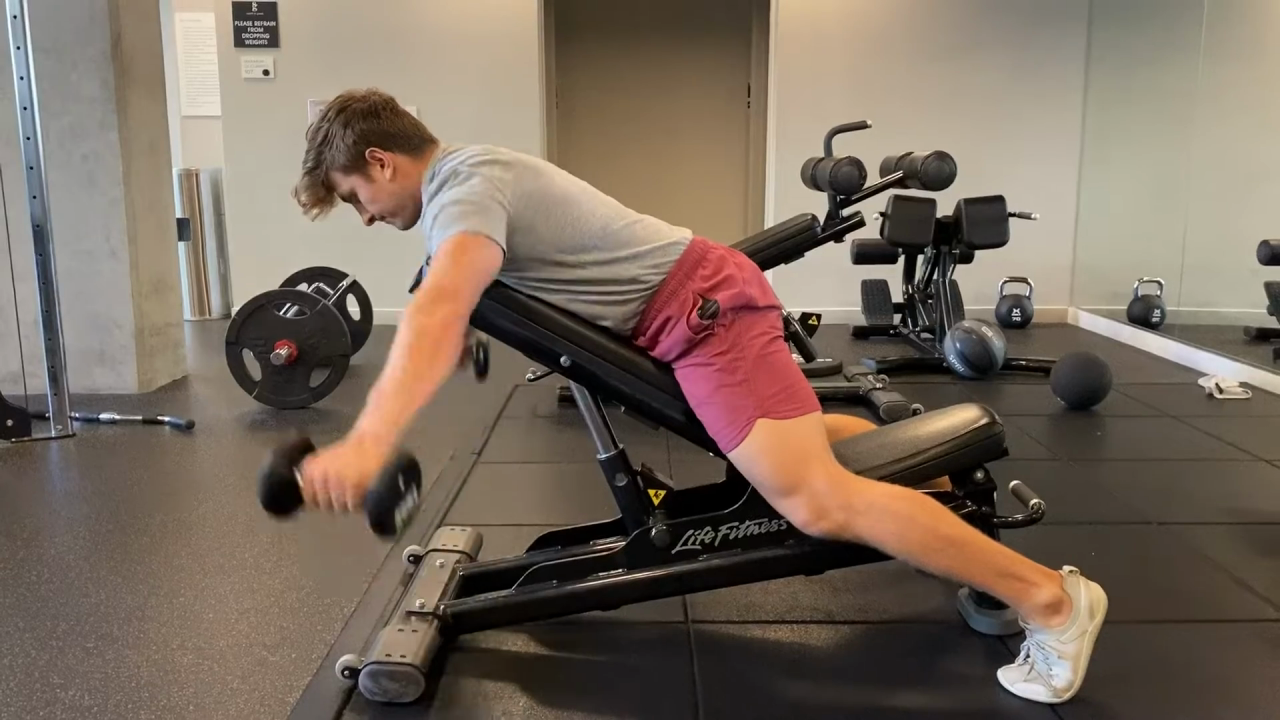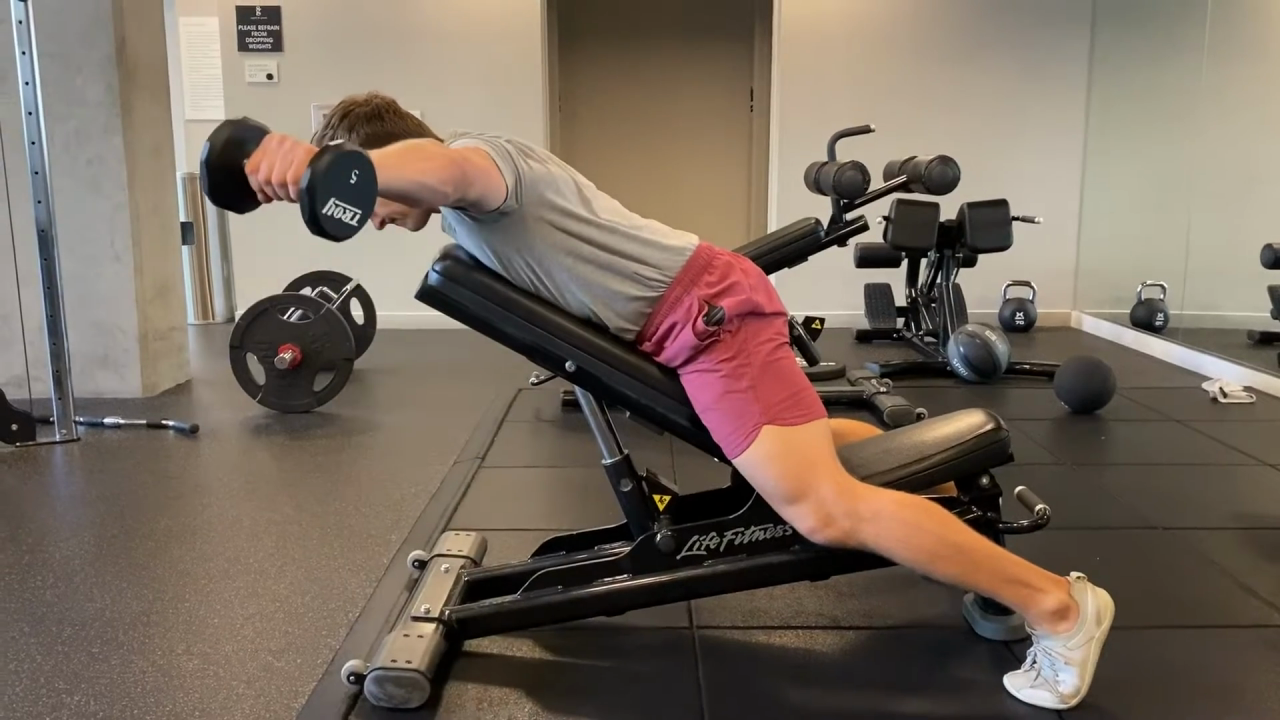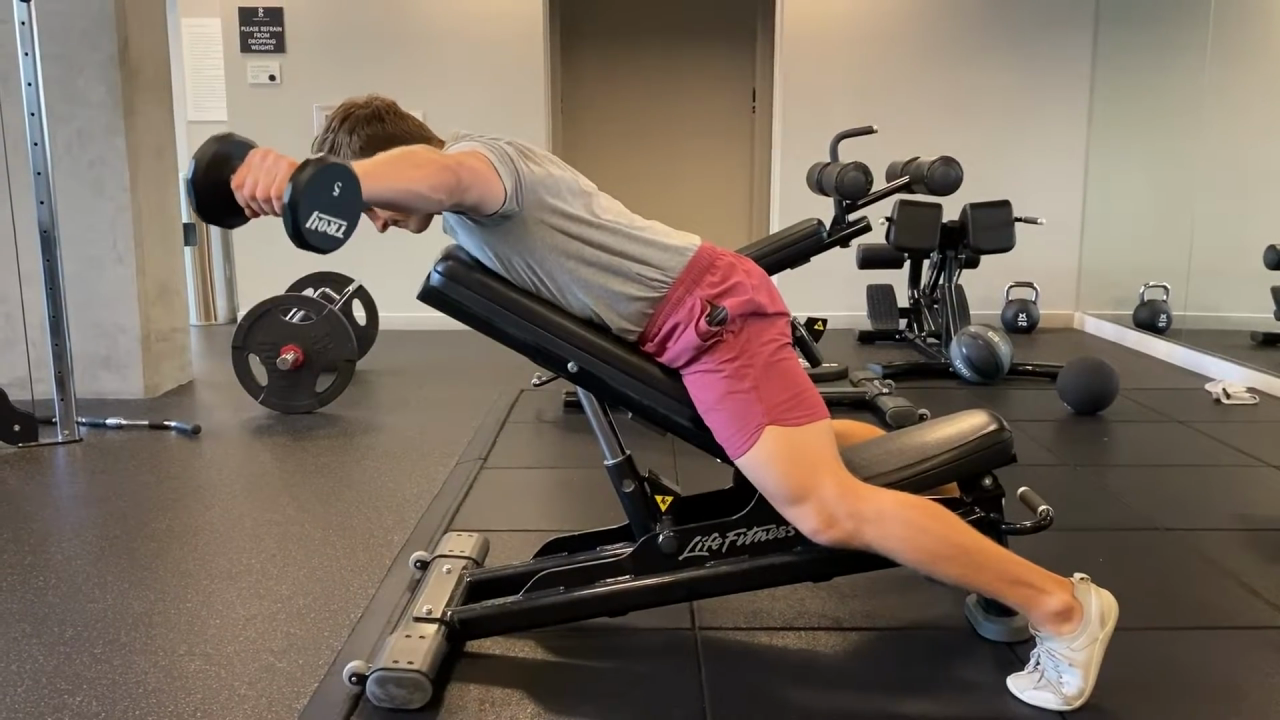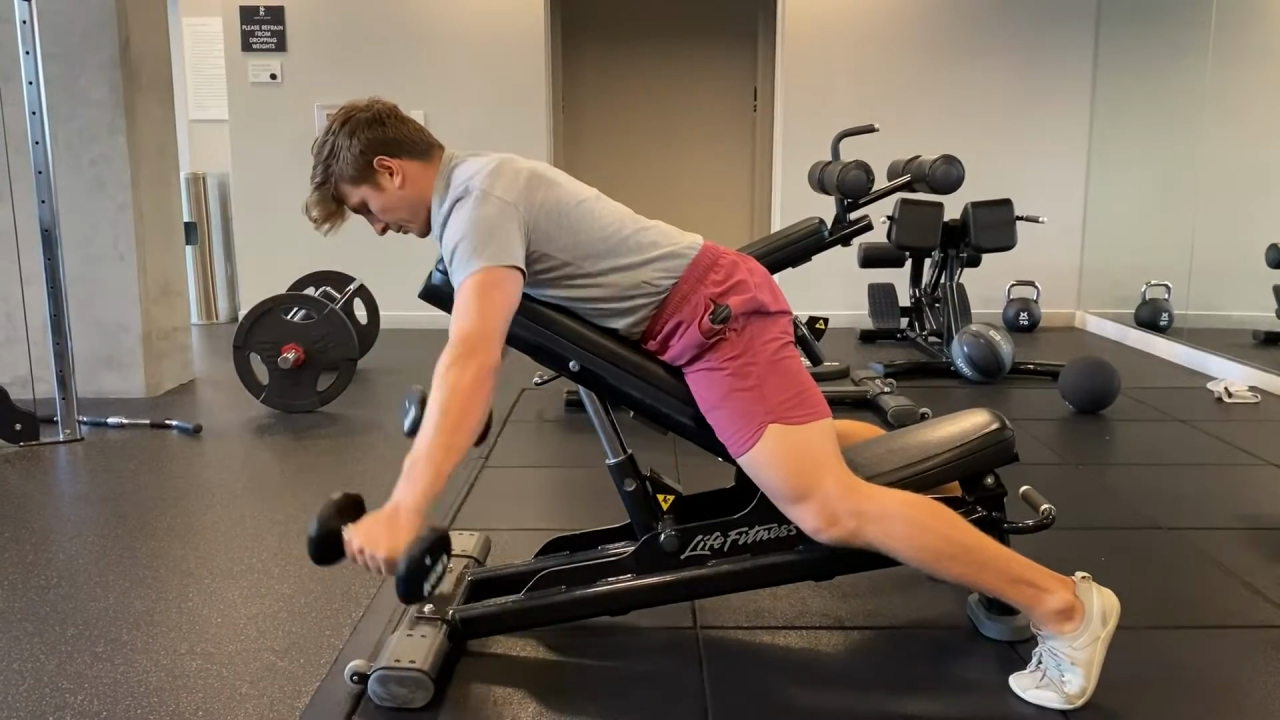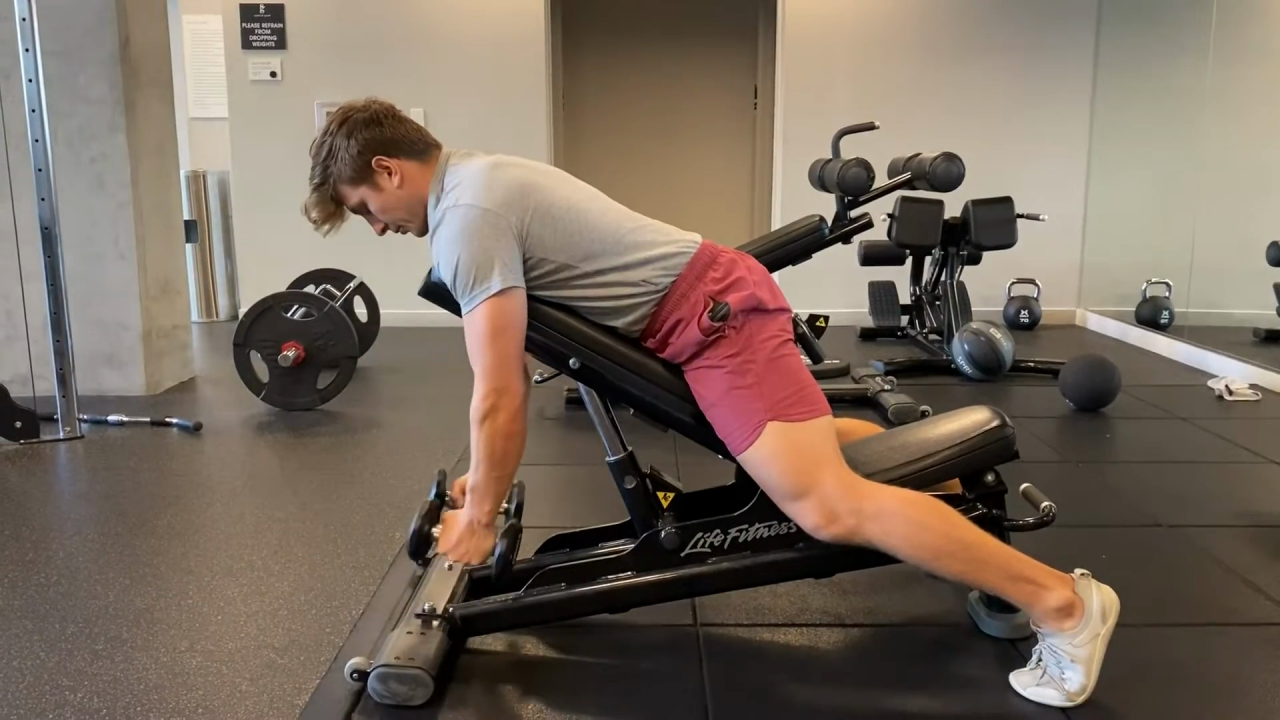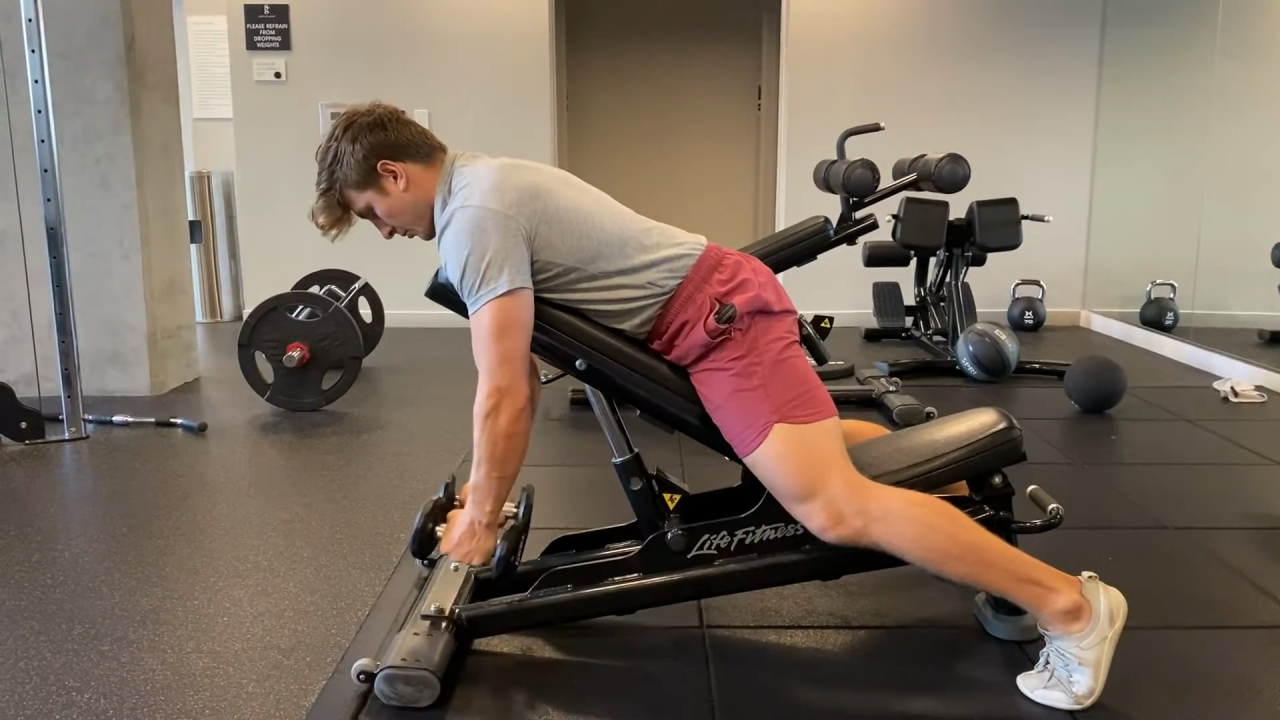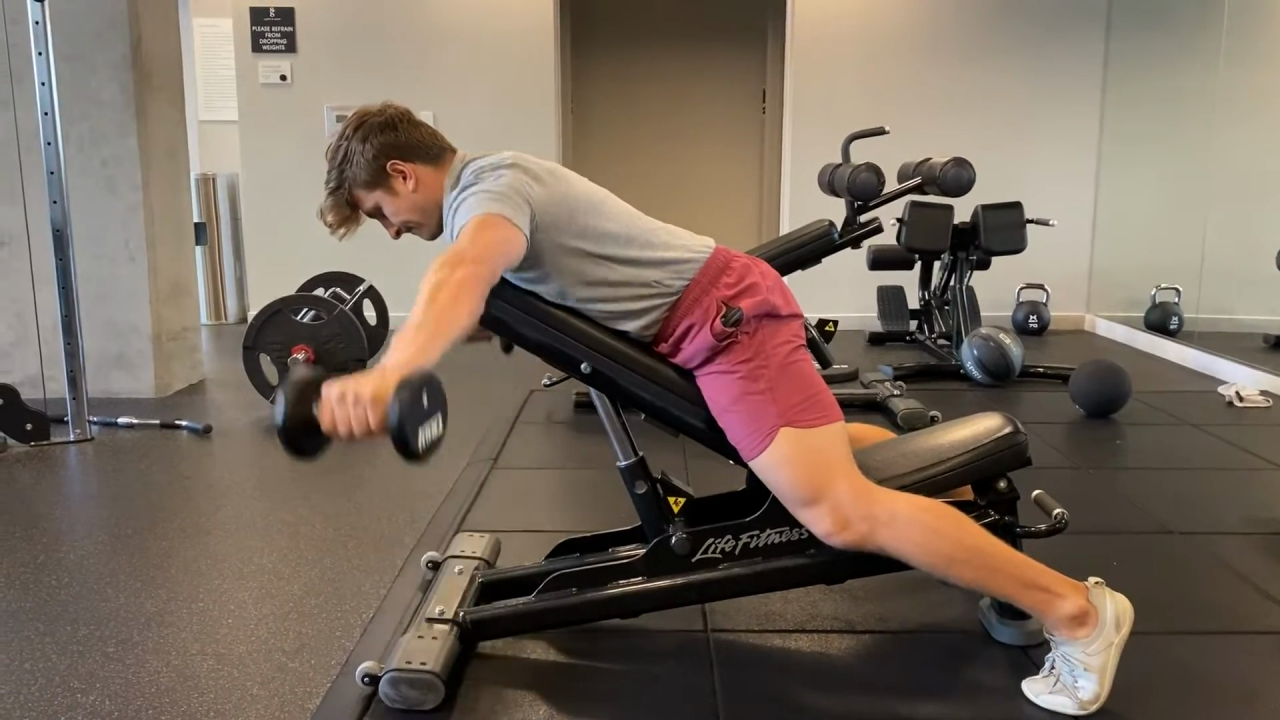
dt=0.7s
person 1, frame 1
left shoulder: (460, 184)
right shoulder: (470, 177)
left elbow: (438, 313)
right elbow: (457, 302)
left wrist: (366, 446)
left hip: (702, 309)
right hip: (695, 297)
left knee: (817, 504)
right knee: (797, 437)
left ankle: (1050, 598)
person 1, frame 2
left shoulder: (475, 154)
right shoulder: (471, 177)
left elbow: (434, 163)
left hip: (705, 312)
right hip: (695, 308)
left knee: (823, 510)
right knee: (804, 440)
left ankle: (1056, 604)
person 1, frame 3
left shoulder: (475, 156)
right shoulder: (476, 172)
left elbow: (432, 174)
left hip: (709, 312)
right hip: (698, 309)
left knee: (826, 511)
right knee: (803, 442)
left ankle: (1060, 605)
person 1, frame 4
left shoulder: (475, 204)
right shoulder: (479, 180)
left elbow: (470, 359)
right elbow: (483, 337)
left wrist: (402, 514)
right wrist: (453, 410)
left hip: (712, 313)
right hip: (706, 302)
left knee: (828, 509)
right knee: (809, 441)
left ankle: (1062, 605)
person 1, frame 5
left shoulder: (467, 220)
right shoulder: (478, 179)
left elbow: (499, 395)
right elbow: (513, 367)
left wrist: (480, 518)
right wrist: (486, 474)
left hip: (712, 313)
right hip: (710, 296)
left knee: (829, 508)
right knee: (809, 438)
left ankle: (1063, 602)
person 1, frame 6
left shoulder: (474, 220)
right shoulder: (486, 183)
left elbow: (503, 394)
right elbow: (523, 370)
left wrist: (482, 519)
right wrist: (490, 480)
left hip: (718, 314)
right hip: (716, 298)
left knee: (834, 507)
right knee: (816, 439)
left ankle: (1069, 602)
person 1, frame 7
left shoulder: (485, 190)
right shoulder: (490, 186)
left elbow: (463, 270)
right elbow: (473, 263)
left wrist: (384, 378)
right wrist: (453, 329)
left hip: (723, 317)
right hip: (718, 304)
left knee: (840, 514)
right knee: (816, 442)
left ankle: (1077, 610)
